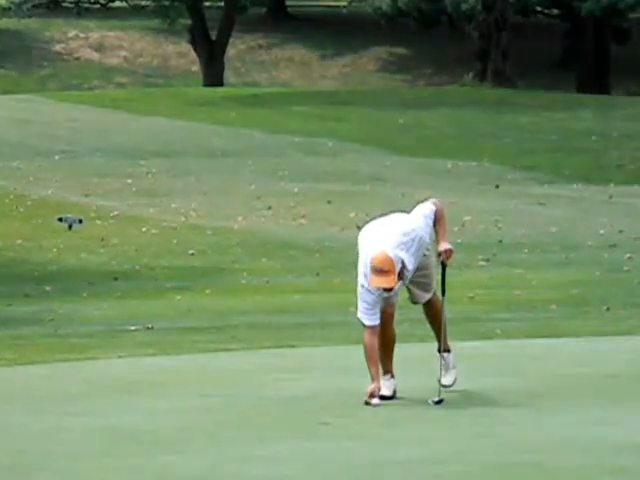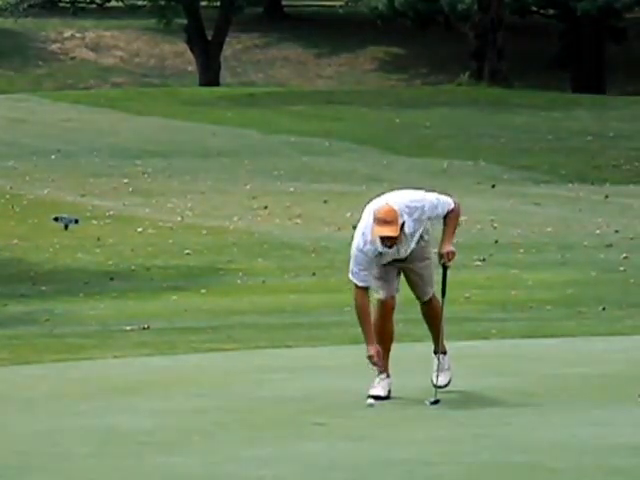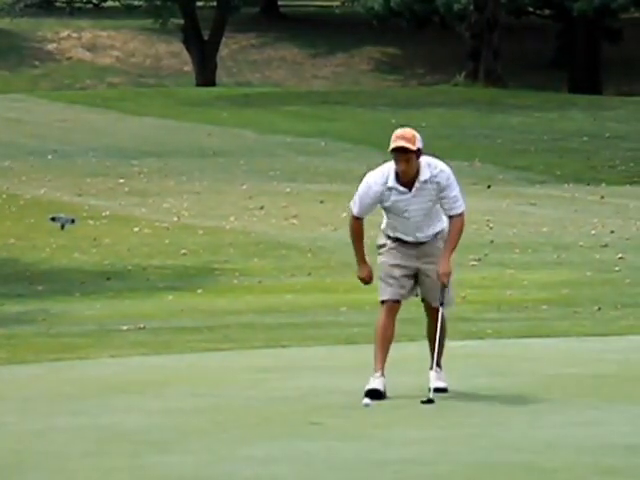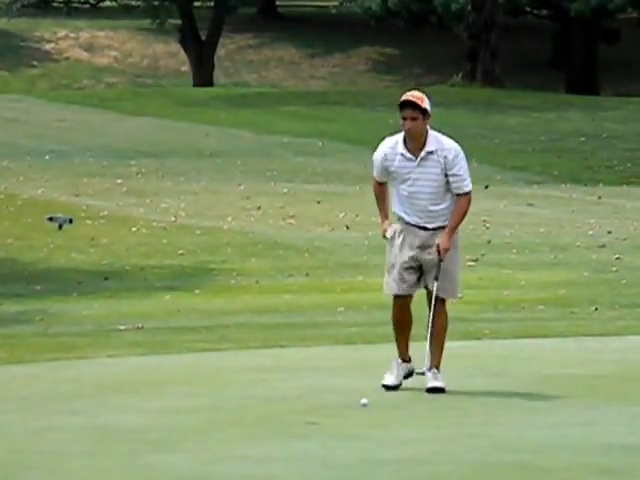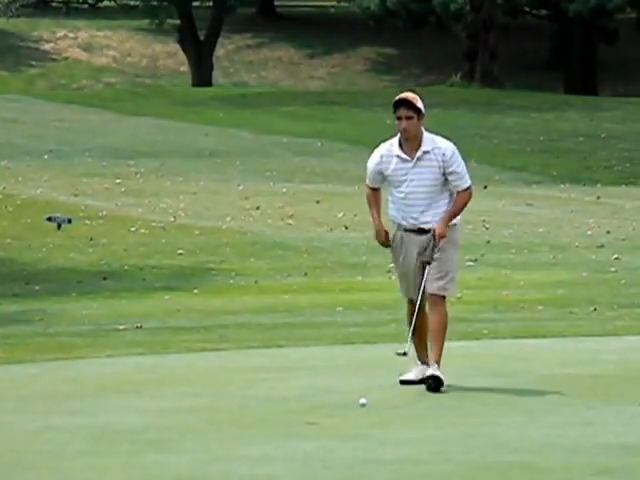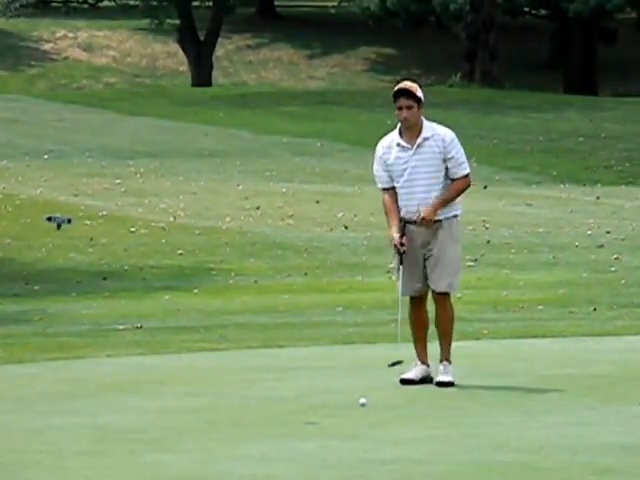
dt=0.4s
person 1, frame 1
left shoulder: (414, 235)
right shoulder: (368, 281)
left elbow: (434, 205)
right elbow: (371, 333)
left wrist: (442, 241)
right wrist: (375, 380)
left hip: (415, 248)
left knee: (428, 298)
right knee: (386, 312)
left ankle: (445, 351)
right ankle: (387, 377)
person 1, frame 2
left shoulder: (419, 204)
right shoulder: (364, 244)
left elbow: (454, 206)
right elbow: (361, 291)
left wrist: (446, 243)
right wrist: (370, 342)
left hip: (416, 241)
right hip: (380, 257)
left knee: (427, 298)
right knee: (385, 304)
left ankle: (440, 353)
right ankle: (383, 376)
person 1, frame 3
left shoulder: (440, 174)
right shoulder: (376, 181)
left elbow: (457, 217)
right elbow: (356, 218)
left wrist: (446, 259)
right wrist: (361, 263)
left hip: (432, 243)
right hip: (396, 245)
left knee: (433, 307)
right knee: (389, 305)
left ankle: (436, 369)
right ankle: (378, 375)
person 1, frame 4
left shoulder: (449, 150)
right shoulder: (387, 150)
left elbow: (464, 195)
right elbow: (379, 182)
left wrist: (448, 235)
right wrist: (384, 218)
left hip: (441, 234)
right hip: (405, 231)
left knee: (437, 301)
right knee: (400, 297)
left ankle: (434, 370)
right ankle: (402, 362)
person 1, frame 5
left shoulder: (444, 150)
right shoulder: (382, 155)
left elbow: (465, 190)
right elbow: (372, 188)
left wrist: (445, 222)
right wrist: (377, 223)
left hip: (440, 234)
right hip: (405, 235)
left knee: (436, 297)
right knee: (414, 300)
left ankle: (435, 366)
right ankle: (422, 363)
person 1, frame 6
left shoulder: (444, 137)
right shoulder: (385, 148)
left elbow: (463, 180)
right elbow: (388, 193)
left wrist: (435, 207)
right wrist: (395, 230)
left hip: (442, 227)
right hip: (409, 229)
left knee: (442, 294)
right knee: (416, 297)
left ankle: (445, 363)
right ankle: (422, 364)
